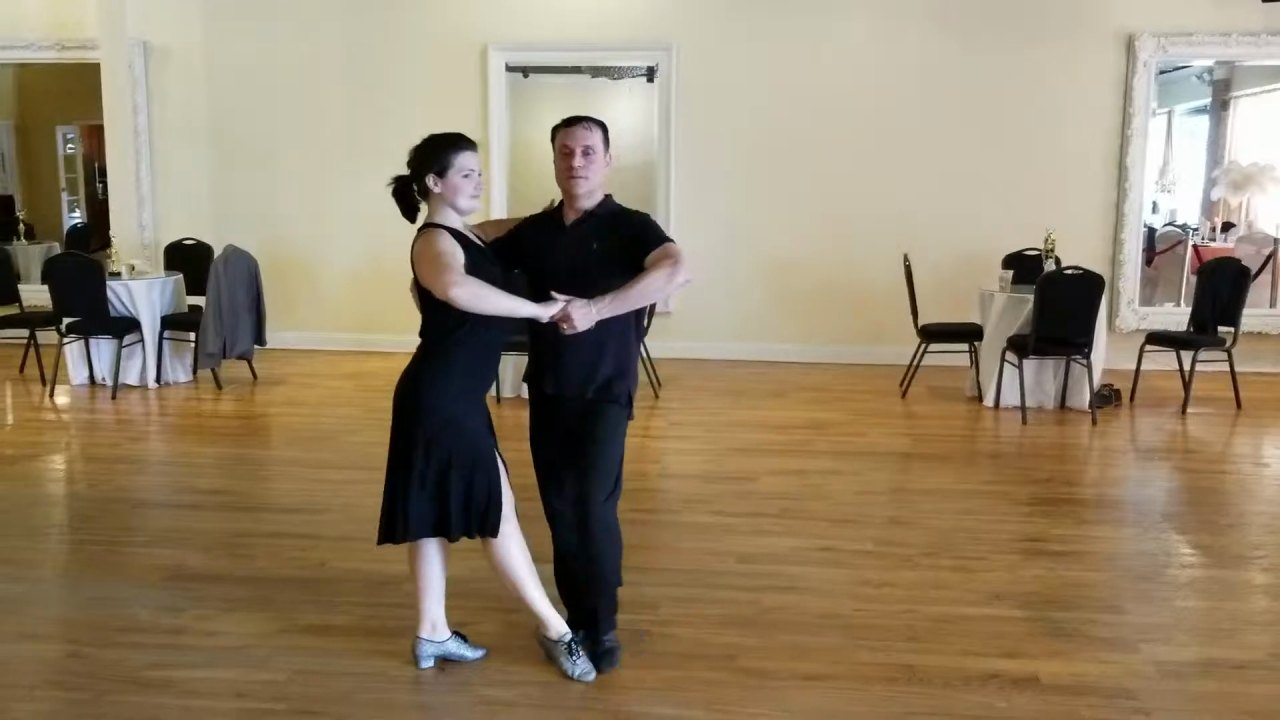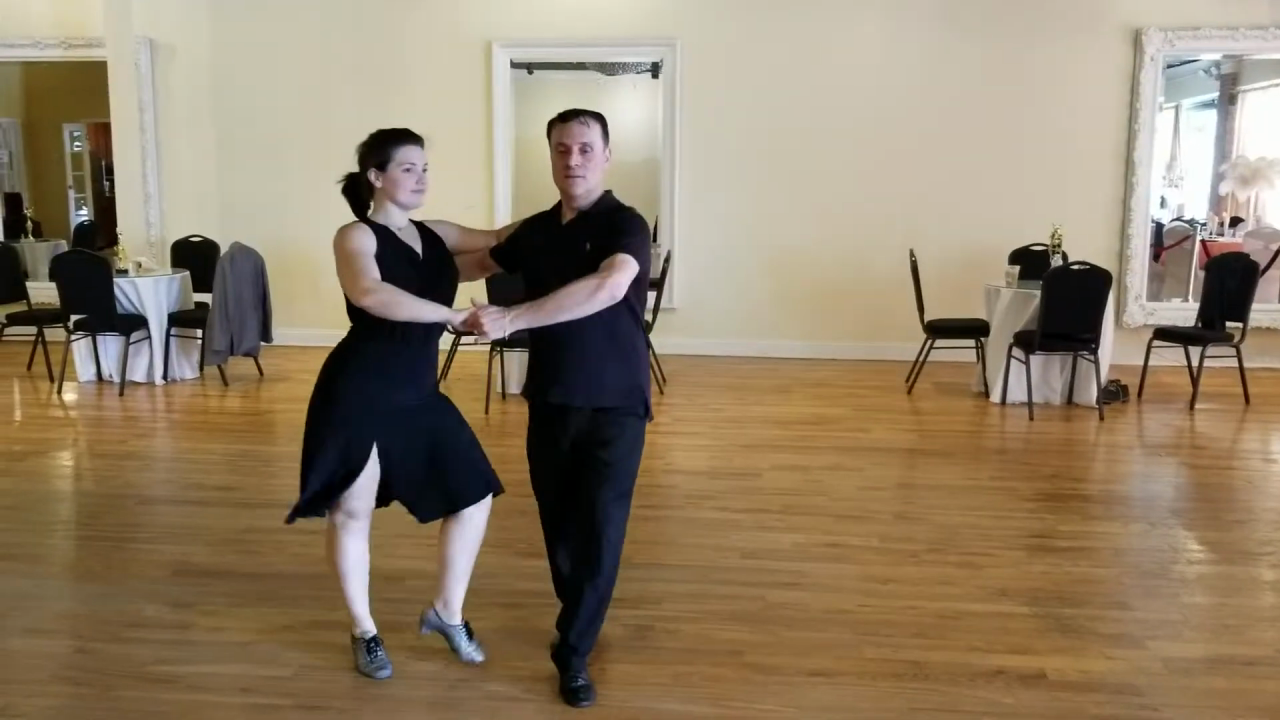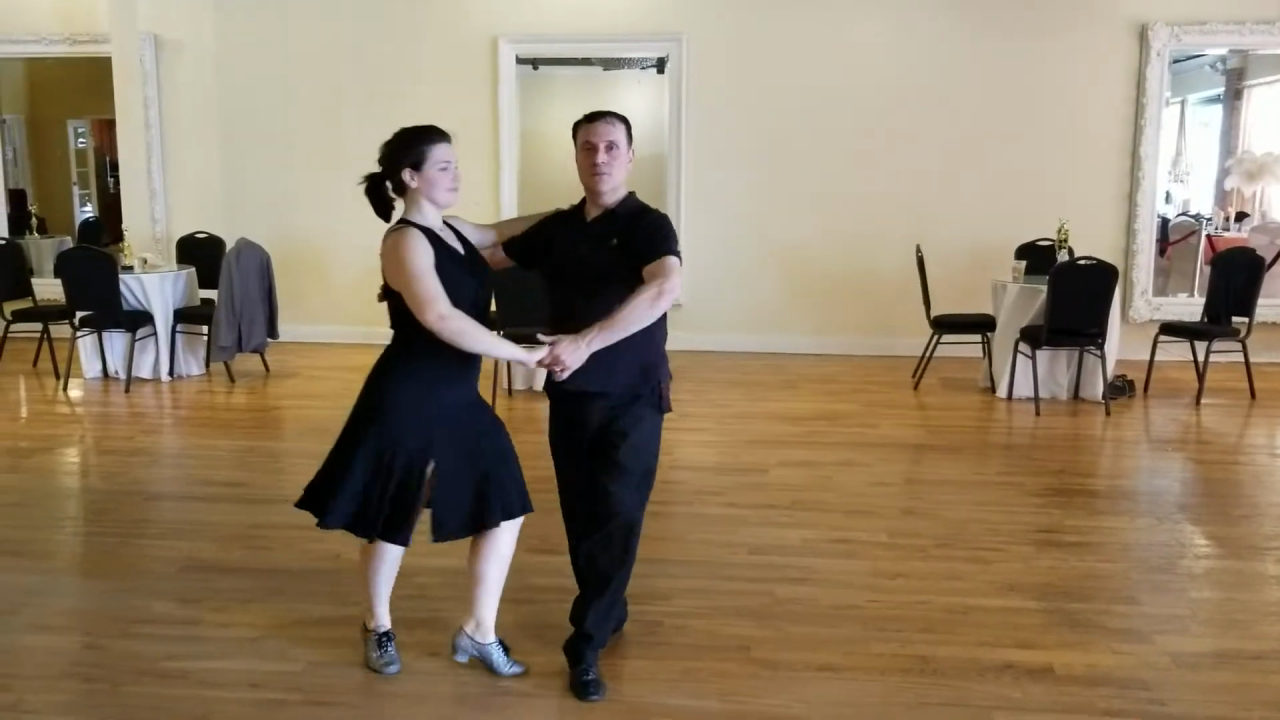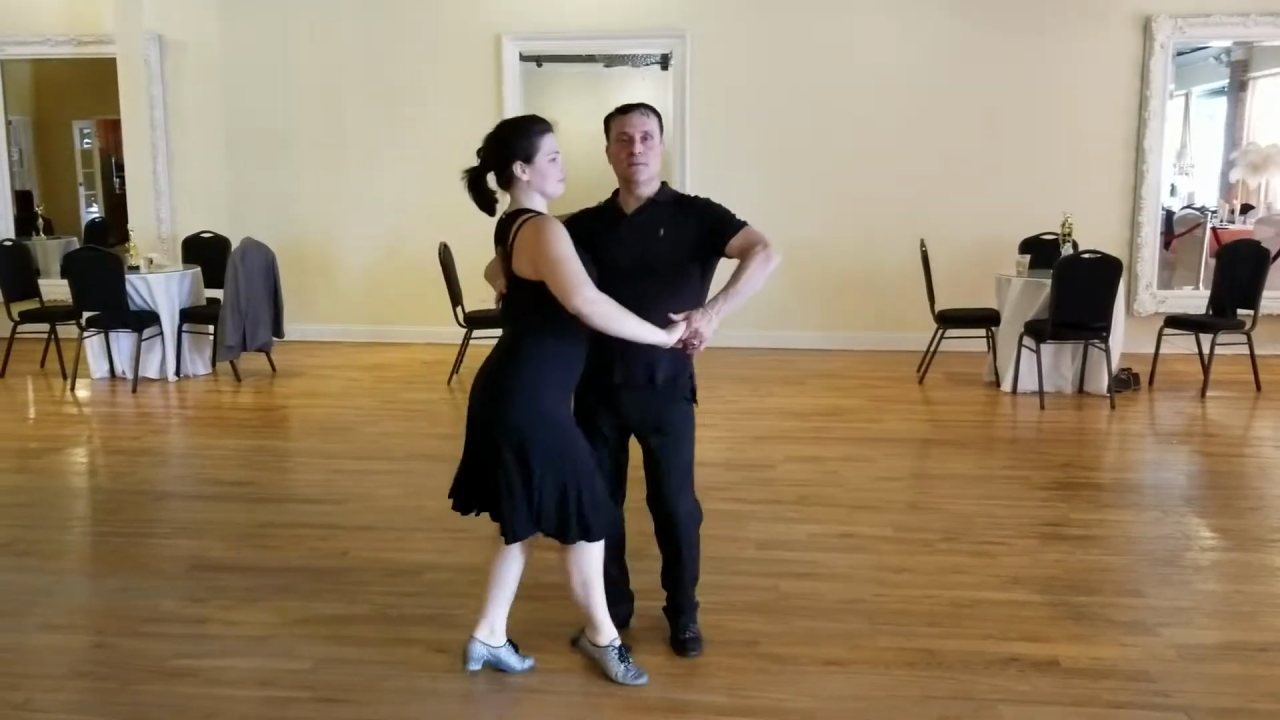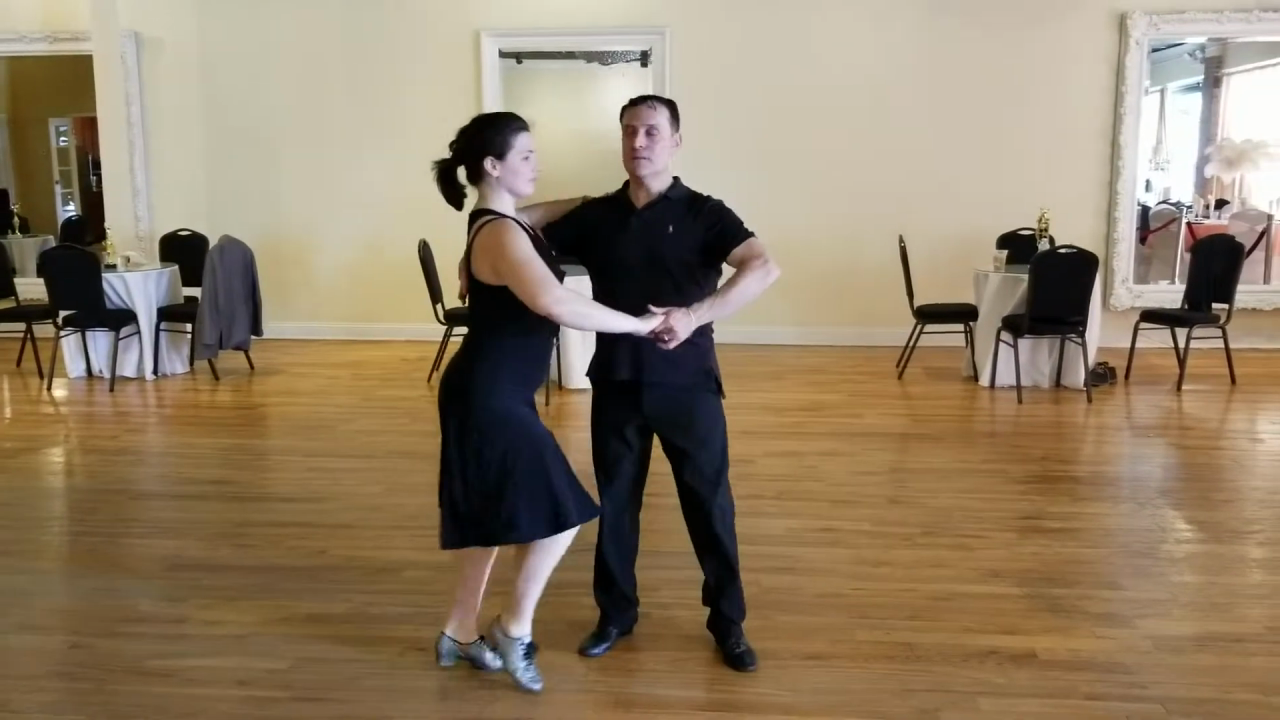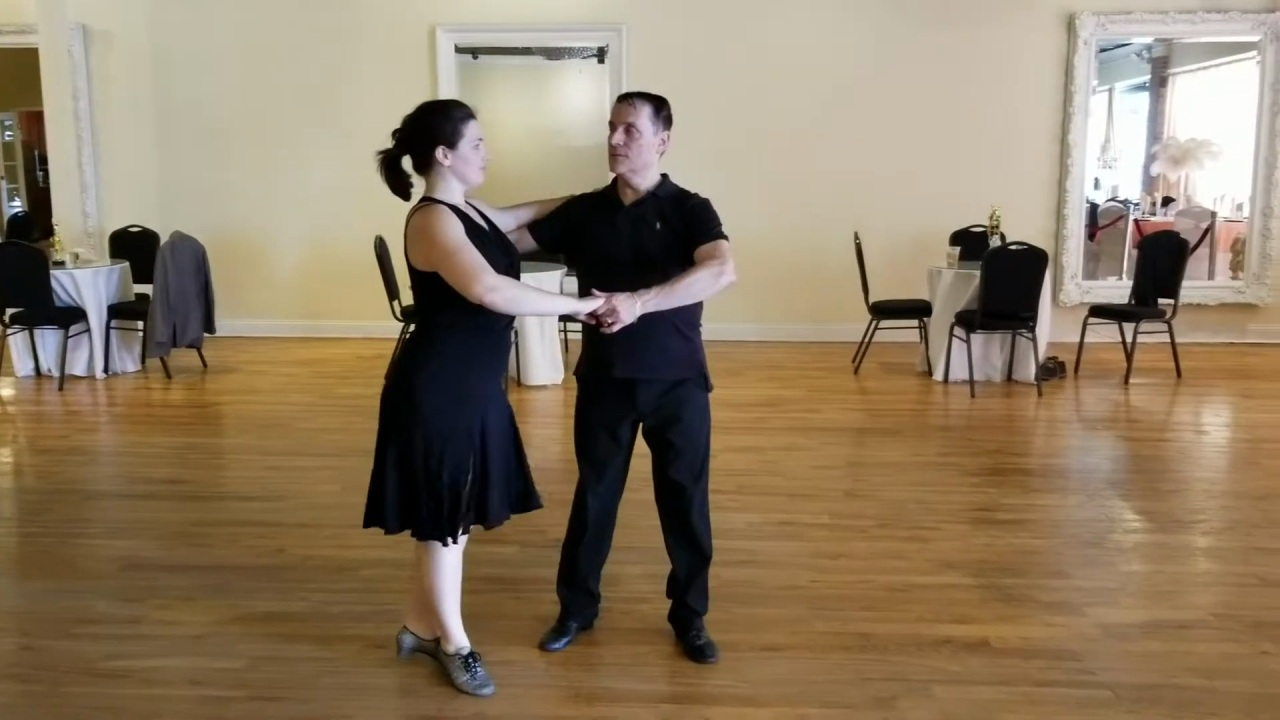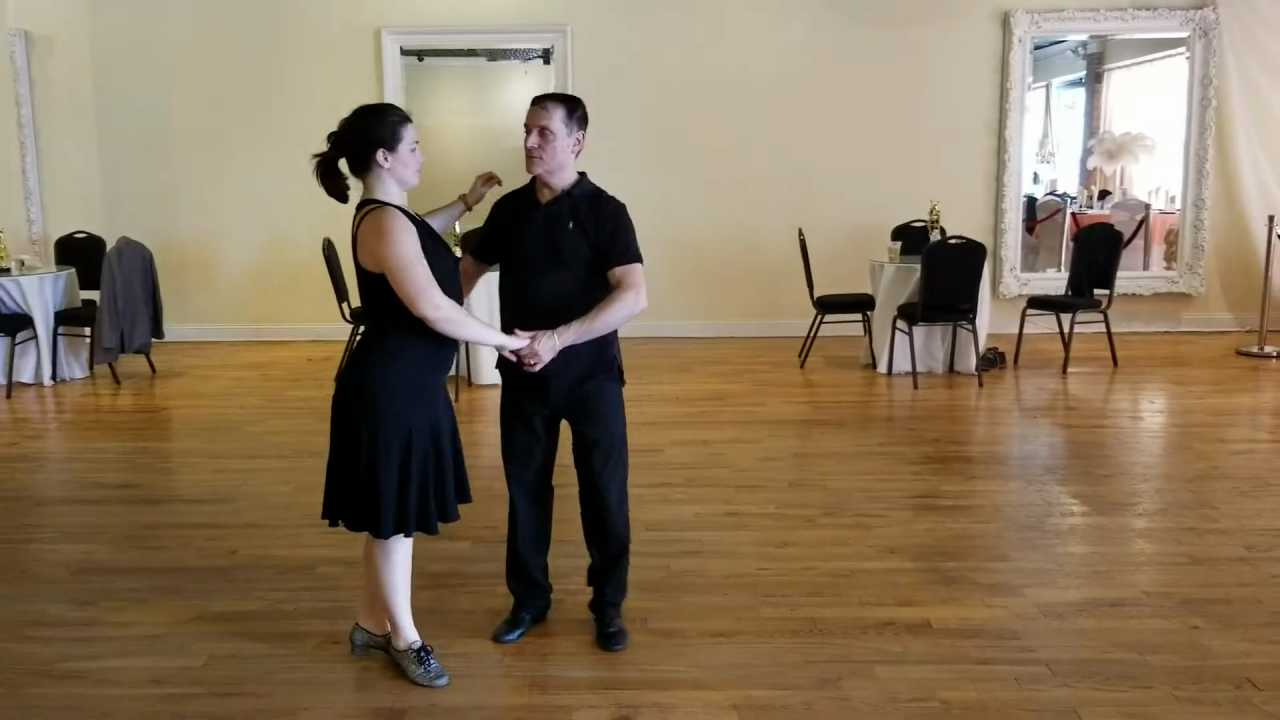
dt=0.7s
person 1, frame 1
left shoulder: (630, 227)
right shoulder: (534, 231)
left elbow: (676, 271)
left wrist: (596, 308)
left hip: (603, 393)
right hip: (547, 393)
left knee: (594, 505)
right knee: (560, 512)
left ankle: (605, 622)
right ankle: (579, 616)
person 1, frame 2
left shoulder: (624, 224)
right shoulder: (536, 230)
left elbow: (608, 288)
right elbow: (480, 261)
left wrist: (510, 318)
left hip: (616, 405)
right hip: (550, 402)
left knee: (600, 528)
right knee: (557, 517)
left ankle: (574, 652)
right ankle: (582, 612)
person 1, frame 3
left shoulder: (649, 225)
right shoulder: (555, 228)
left elbow: (664, 290)
right elbow: (487, 255)
left wrist: (585, 342)
left hip: (633, 397)
right hip: (570, 394)
left knee: (615, 517)
right knee: (579, 514)
left ankle: (586, 644)
right ankle: (607, 611)
person 1, frame 4
left shoulder: (695, 215)
right shoulder: (586, 226)
left elbow: (764, 253)
left wrist: (713, 311)
left hip: (665, 387)
right hip: (597, 386)
left knee: (674, 503)
left ankle: (682, 610)
right ankle: (613, 606)
person 1, frame 5
left shoulder: (705, 214)
right shoulder: (596, 216)
left elbow: (760, 267)
left wrist: (694, 315)
left hip: (689, 384)
right hip: (617, 385)
left knee: (710, 504)
right knee: (615, 501)
left ankle: (727, 619)
right ankle: (615, 613)
person 1, frame 6
left shoulder: (690, 210)
right shoulder: (583, 211)
left elbow: (722, 271)
right elbow: (510, 239)
left wrist: (639, 302)
left hip: (677, 381)
right hip: (604, 379)
left knee: (685, 499)
right knee: (594, 494)
left ankle: (689, 615)
right ankle: (576, 606)
person 1, frame 7
left shoulder: (604, 211)
right shoulder: (509, 209)
left elbow: (633, 296)
right elbow: (469, 268)
left wrist: (559, 338)
left hip: (591, 373)
right hip: (524, 375)
left knee: (604, 487)
right knee: (525, 487)
left ankle: (608, 603)
right ankle: (529, 598)
person 2, frame 1
left shoulder: (462, 236)
right shoulder: (434, 242)
right elbow: (457, 290)
right wrist: (539, 309)
left hip: (455, 396)
right hip: (440, 399)
left knee: (440, 517)
right knee: (494, 513)
left ankle: (432, 633)
right ankle: (556, 630)
person 2, frame 2
left shoulder: (433, 235)
right shoulder: (356, 236)
left elbow: (496, 242)
right elbow: (369, 294)
right wrist: (453, 314)
left hip: (417, 395)
right hip: (356, 393)
left knee: (475, 494)
right knee: (352, 514)
left ankle: (448, 610)
right ankle: (364, 632)
person 2, frame 3
left shoulder: (451, 233)
right shoulder: (405, 241)
left elbow: (501, 234)
right elbow: (440, 319)
right wrist: (523, 355)
left hip: (460, 400)
right hip: (407, 401)
left knee: (507, 509)
right knee: (390, 522)
left ankle: (479, 631)
right ankle: (378, 626)
person 2, frame 4
left shoulder: (516, 224)
right shoulder: (542, 230)
right elbow: (584, 303)
right wrist: (661, 336)
left hip: (514, 388)
right hip: (529, 396)
left knee: (527, 521)
right knee: (582, 520)
left ankle: (489, 637)
right ankle: (602, 637)
person 2, frame 5
left shoulder: (501, 222)
right shoulder: (500, 235)
left elbow: (541, 215)
right elbow: (556, 303)
right wrist: (638, 323)
left hip: (495, 392)
right hip: (489, 399)
left knee: (492, 520)
right knee: (560, 516)
left ankle: (460, 634)
right ankle: (513, 629)
person 2, frame 6
left shoulder: (466, 211)
right shoulder: (432, 220)
left elbow: (514, 218)
right elbow: (489, 290)
right wrist: (576, 305)
left hip: (474, 386)
right hip: (437, 389)
left knee: (454, 516)
right knee: (442, 517)
left ankle: (420, 627)
right ankle: (453, 642)
person 2, frame 7
left shoulder: (391, 217)
right shoulder: (383, 222)
right elbow: (432, 308)
left wrist: (467, 202)
right wrist: (505, 340)
left hip: (411, 384)
right hip: (389, 388)
left knee: (398, 514)
right knee: (394, 516)
left ankle: (372, 623)
right ankle: (403, 637)
